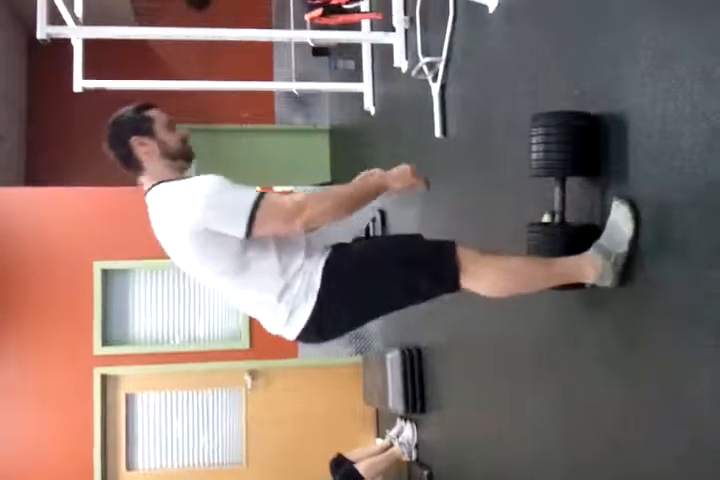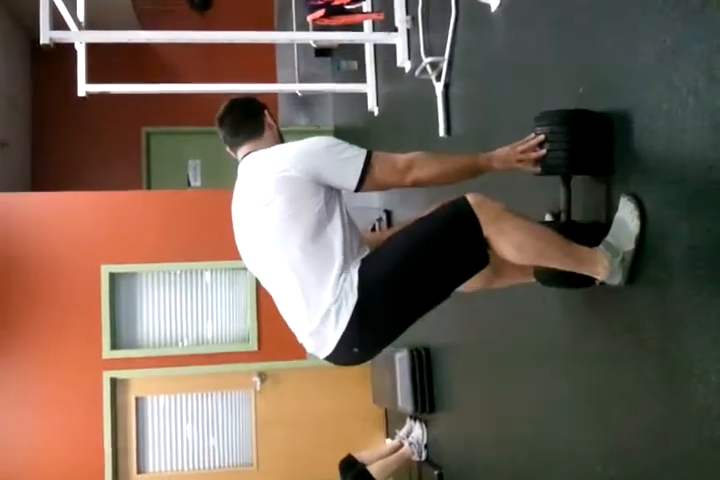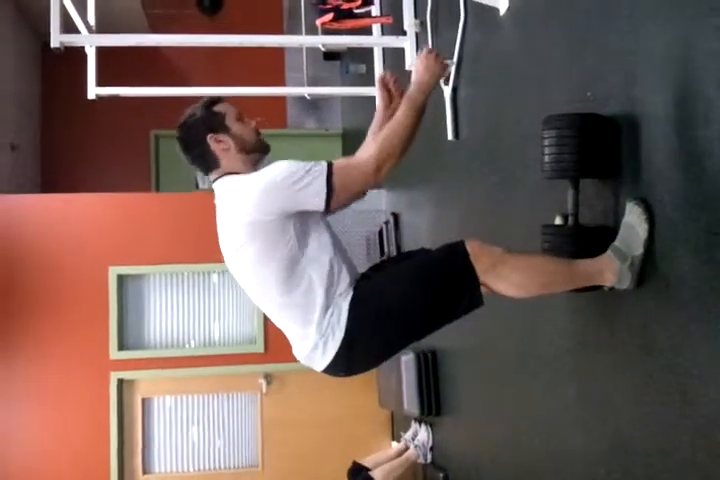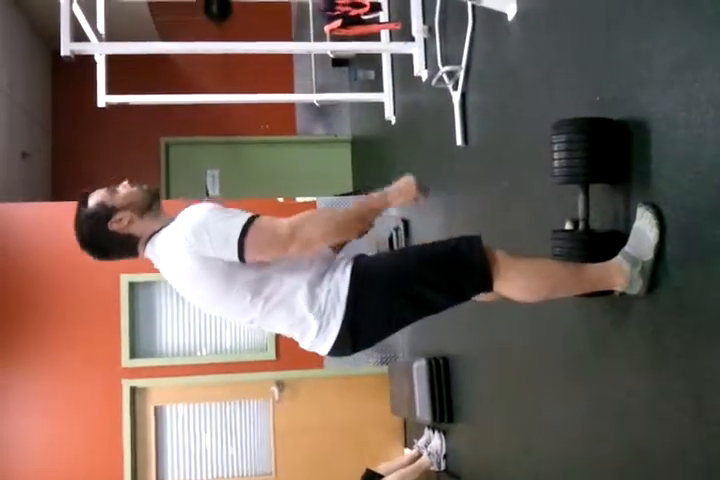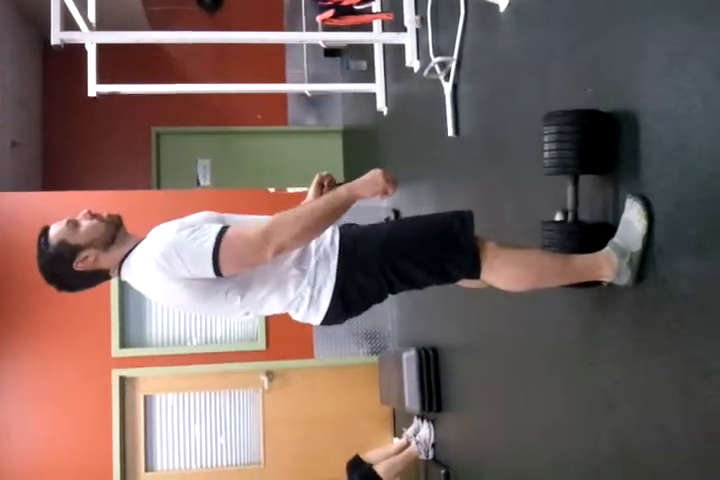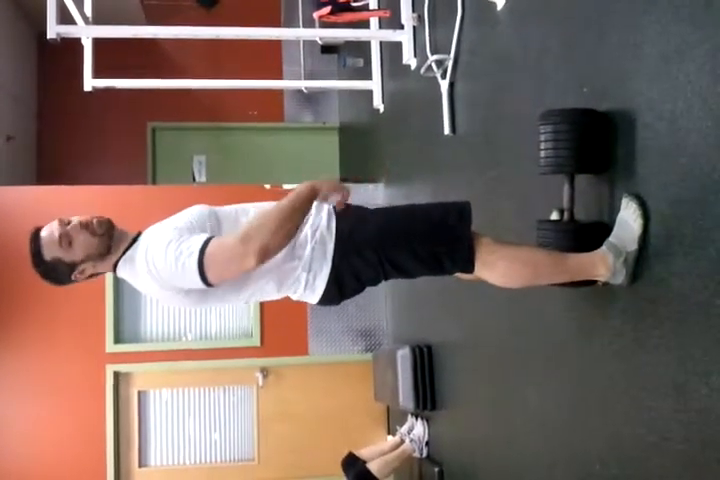
dt=0.7s
person 1, frame 1
left shoulder: (179, 206)
right shoulder: (194, 199)
left elbow: (282, 219)
right elbow: (299, 215)
left wrist: (360, 185)
right wrist: (380, 182)
left hip: (313, 296)
right hip: (320, 298)
left knee: (447, 260)
right knee: (461, 264)
left ankle: (552, 273)
right ankle: (590, 266)
person 1, frame 2
left shoulder: (247, 201)
right shoulder: (298, 155)
right elbow: (408, 170)
left wrist: (429, 226)
right wrist: (493, 160)
left hip: (337, 335)
right hip: (355, 315)
left knee: (470, 262)
right knee: (479, 210)
left ankle: (569, 265)
right ankle: (604, 263)
person 1, frame 3
left shoulder: (241, 198)
right shoulder: (266, 185)
left elbow: (356, 171)
right elbow: (374, 168)
left wrist: (386, 111)
right wrist: (421, 85)
left hip: (336, 332)
right hip: (345, 334)
left knee: (468, 267)
right knee: (479, 260)
left ankle: (580, 271)
right ankle: (610, 269)
person 1, frame 4
left shoulder: (176, 258)
right shoulder: (191, 227)
right elbow: (293, 237)
left wrist: (341, 232)
right wrist: (386, 199)
left hip: (334, 318)
right hip: (349, 301)
left knee: (470, 274)
right knee: (492, 265)
left ankle: (582, 281)
right ankle: (619, 273)
person 1, frame 5
left shoulder: (155, 264)
right shoulder: (164, 252)
right elbow: (271, 243)
left wrist: (313, 203)
right wrist: (354, 189)
left hip: (326, 287)
right hip: (337, 268)
left knee: (461, 257)
right knee: (479, 252)
left ankle: (561, 270)
right ankle: (606, 263)
person 1, frame 6
left shoulder: (156, 241)
right shoulder: (160, 265)
right elbow: (252, 252)
left wrist: (313, 198)
right wrist: (313, 186)
left hip: (326, 235)
right hip: (335, 257)
left knee: (460, 246)
right knee: (476, 250)
left ankle: (560, 266)
right ankle: (604, 262)
